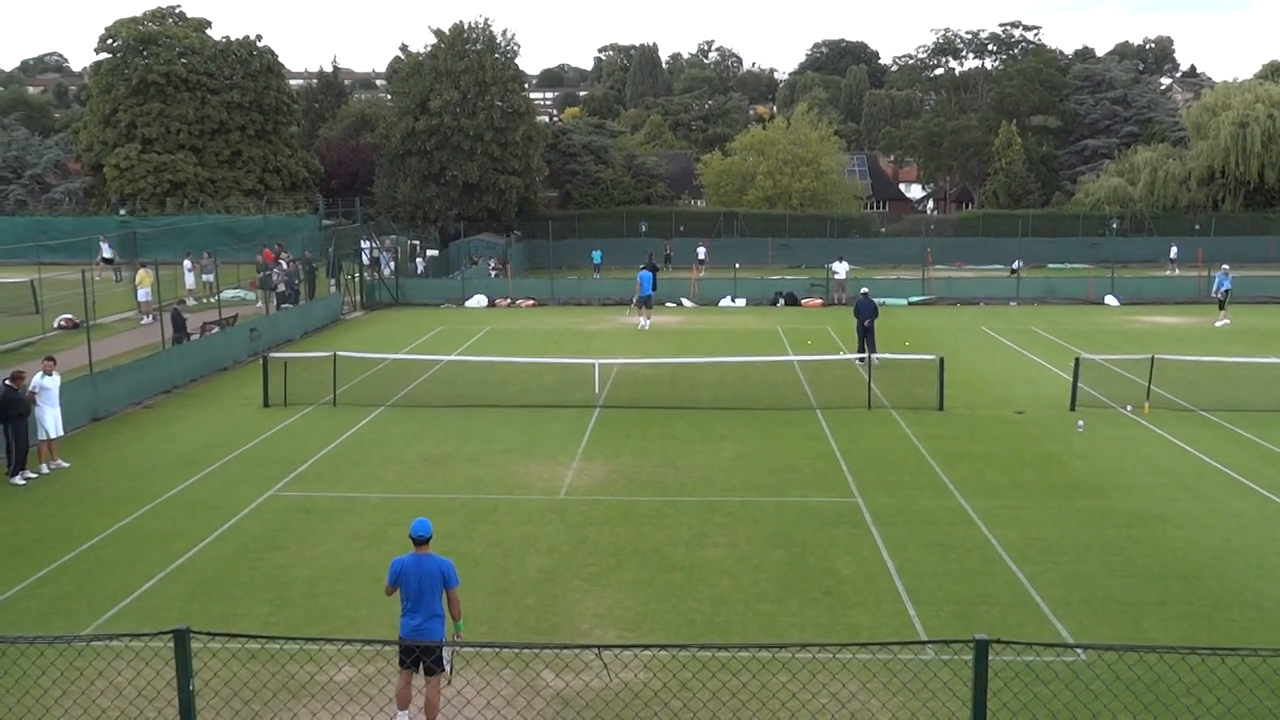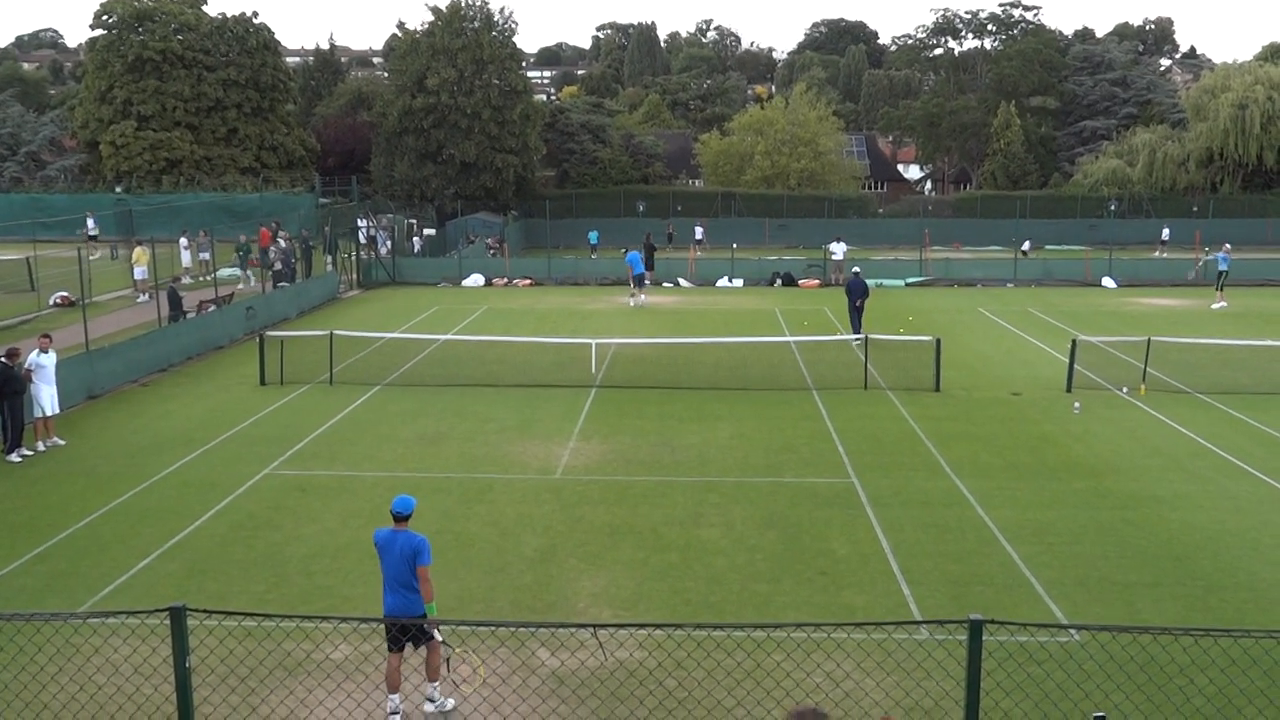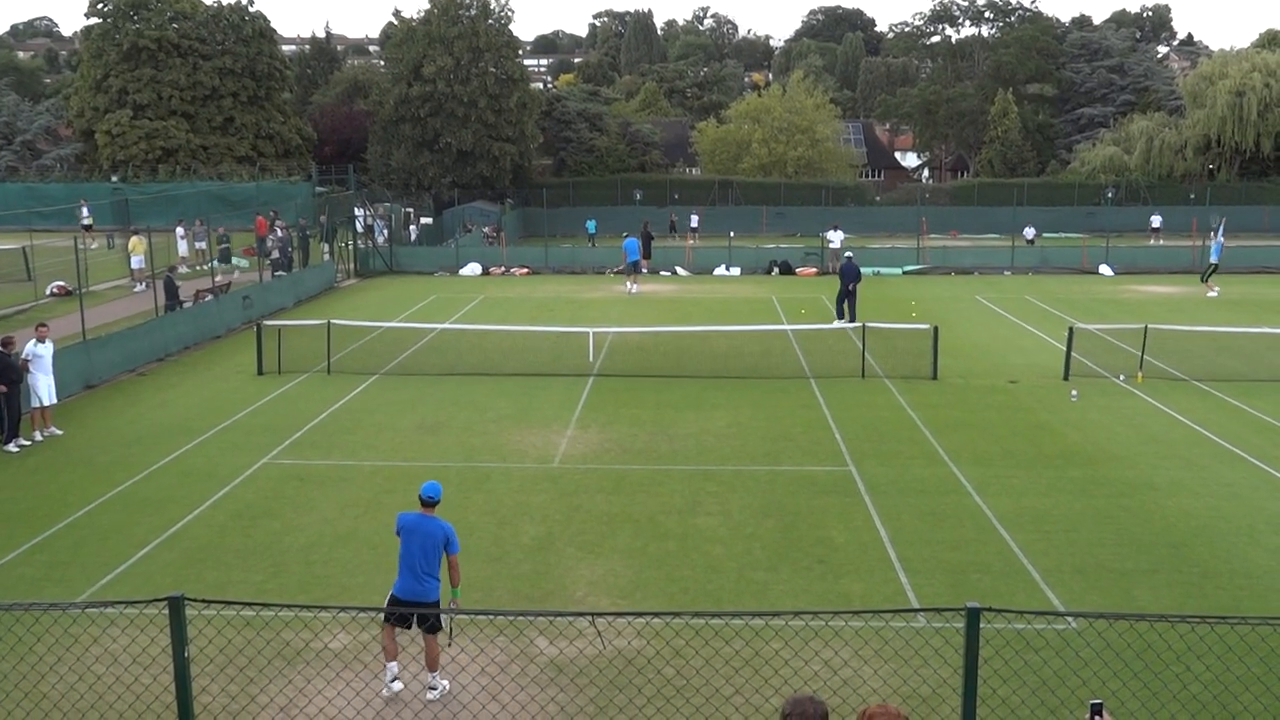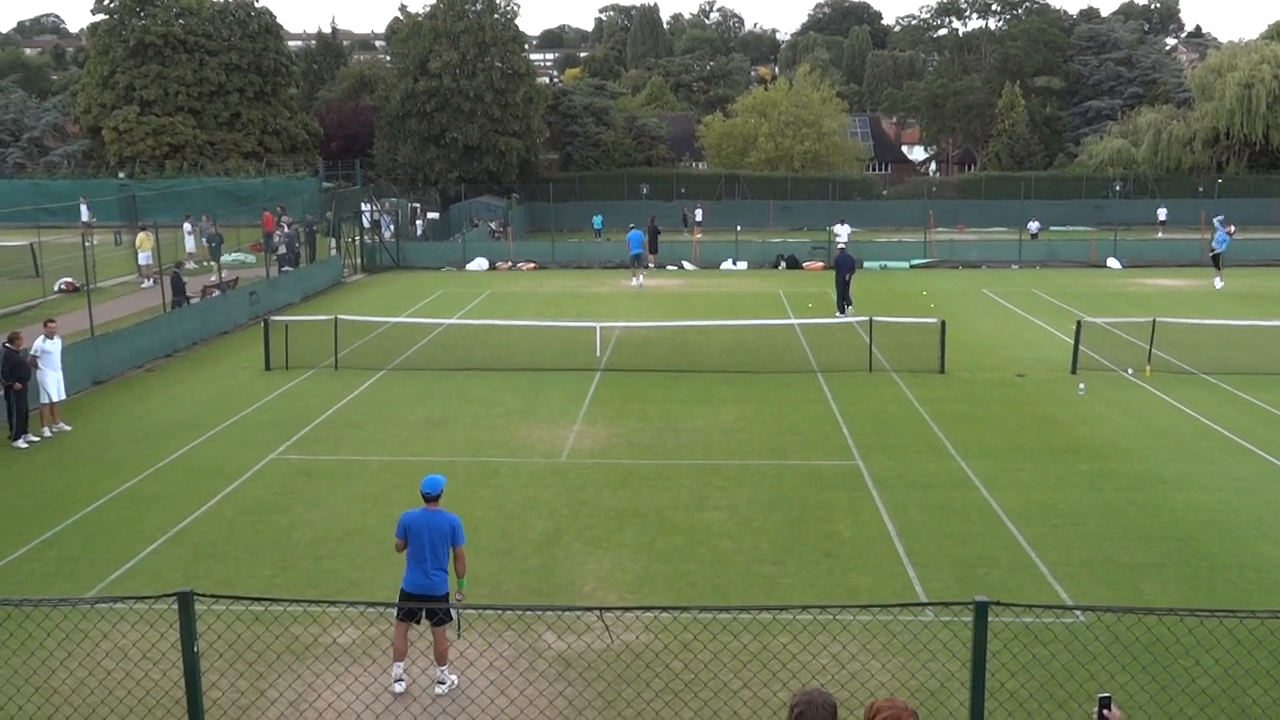
dt=0.5s
person 1, frame 1
left shoulder: (398, 564)
right shoulder: (444, 565)
left elbow: (389, 591)
right elbow: (453, 600)
right wrist: (458, 627)
left hip: (407, 633)
right hip: (433, 634)
left knee: (405, 676)
right knee: (433, 683)
person 1, frame 2
left shoulder: (379, 536)
right shoulder: (419, 542)
right elbow: (424, 579)
right wrist: (431, 612)
left hip: (391, 610)
right hip: (416, 609)
left knee: (394, 658)
right knee: (433, 648)
left ankle: (394, 708)
right ankle: (434, 699)
person 1, frame 3
left shoulder: (403, 519)
right shoulder: (446, 530)
right elbow: (453, 566)
right wrist: (455, 595)
left hip: (402, 592)
right hip: (429, 595)
left knee: (388, 629)
right knee: (431, 640)
left ankle: (392, 677)
right ankle: (434, 686)
person 1, frame 4
left shoulder: (407, 518)
right shoulder: (452, 522)
left elbow: (399, 548)
right elbow: (459, 557)
right wrist: (461, 585)
left hip: (411, 586)
right hip: (438, 588)
left knee: (401, 629)
right knee: (439, 633)
left ankle: (398, 678)
right ankle: (443, 680)
